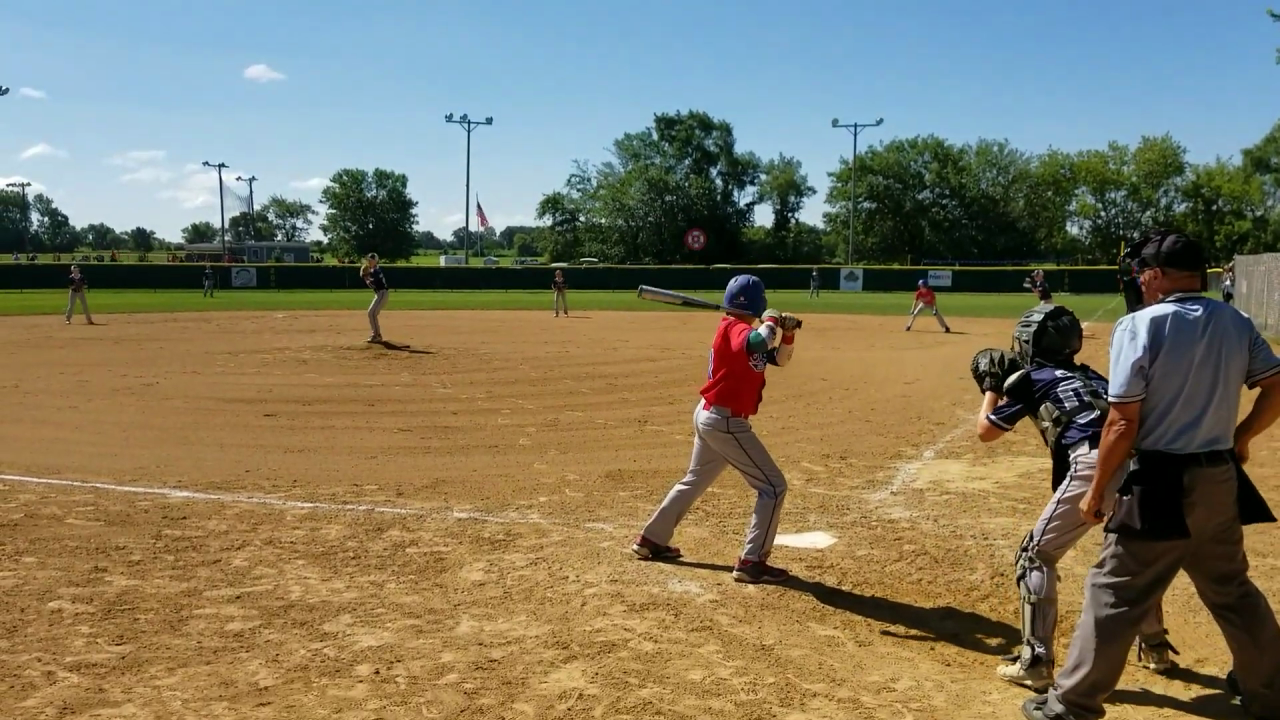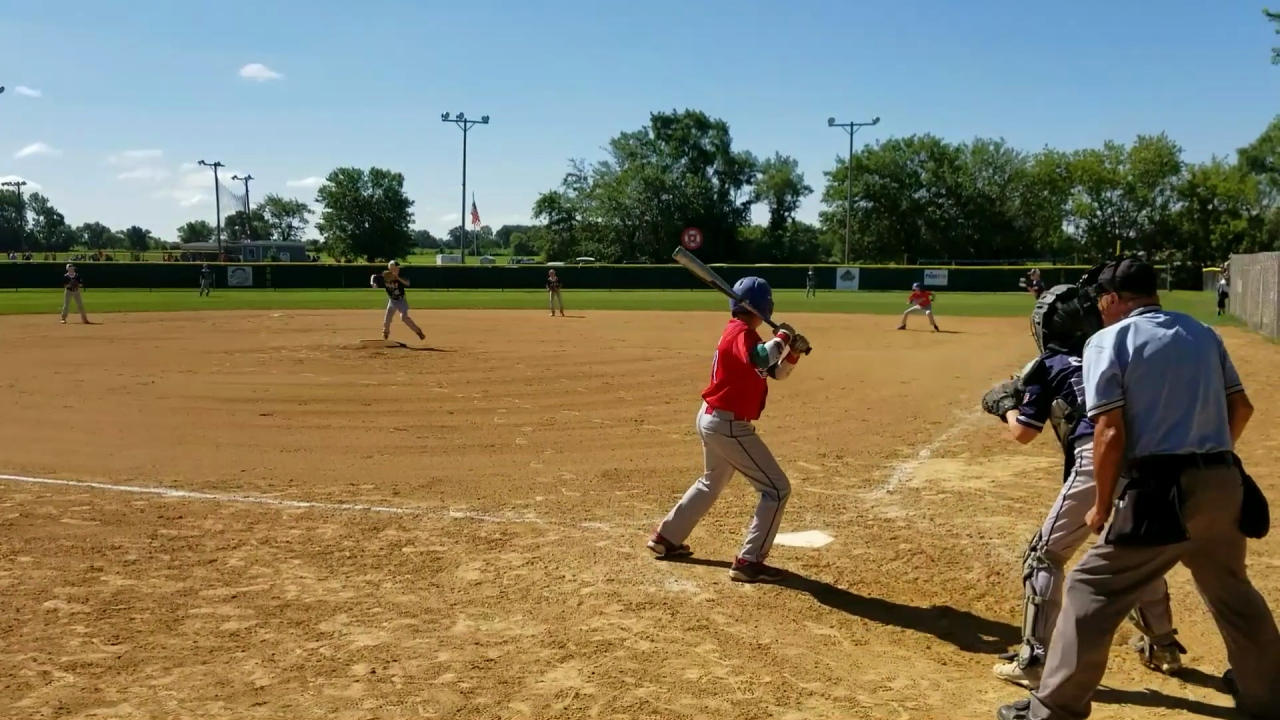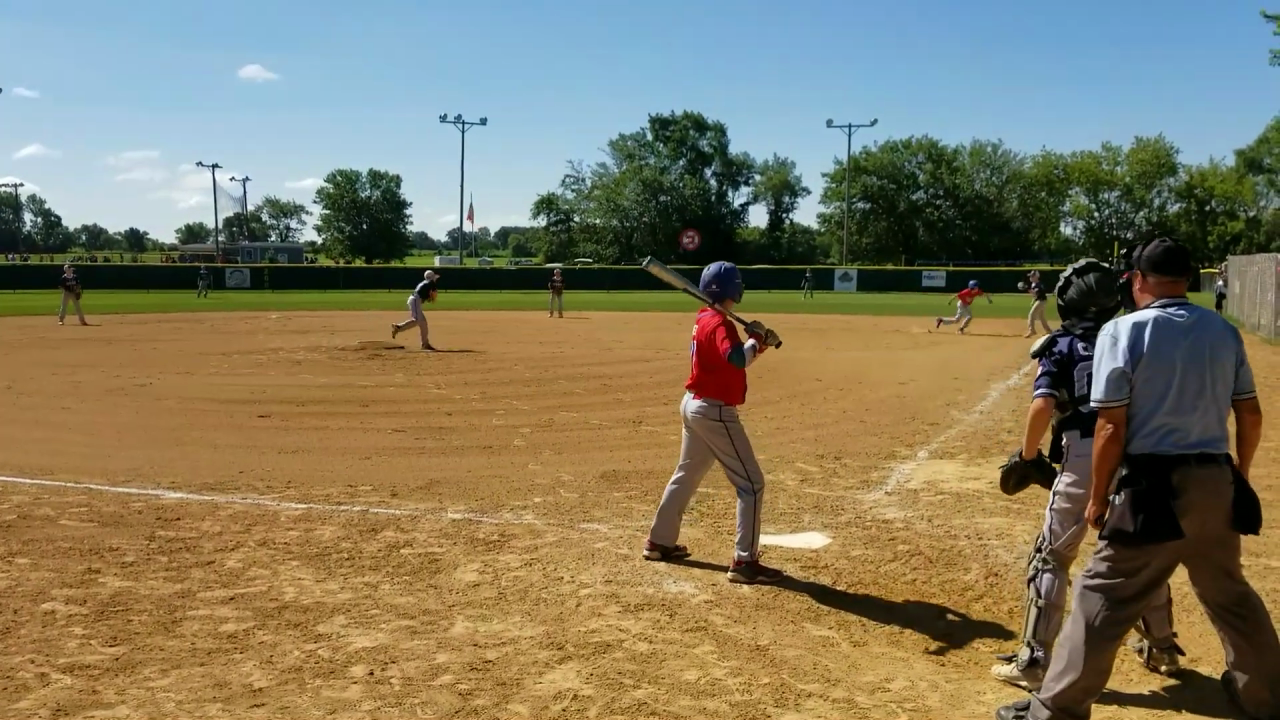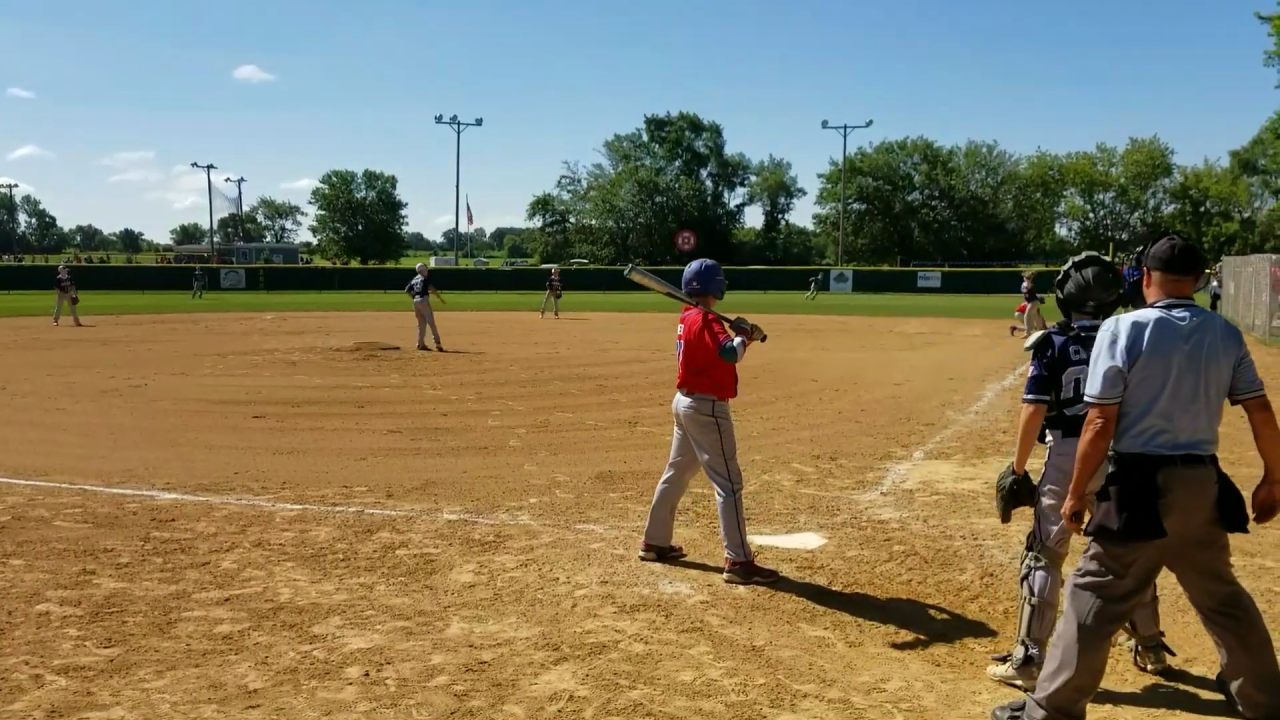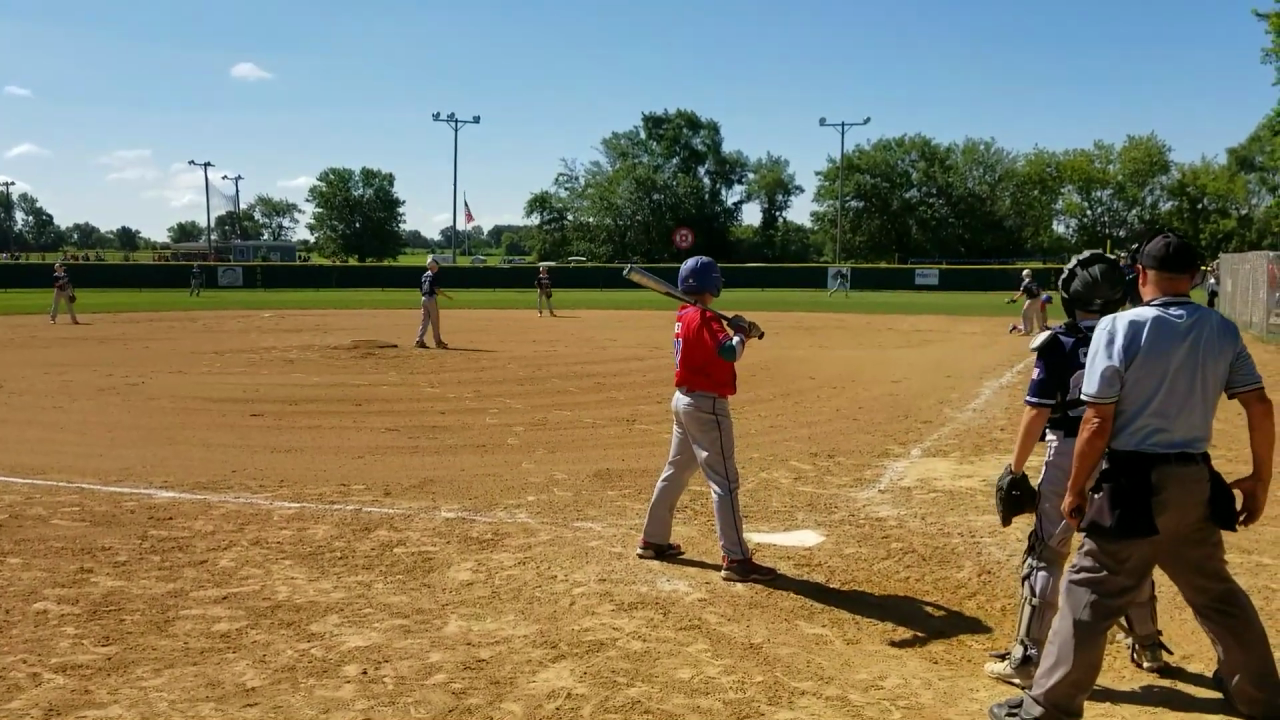
dt=0.5s
person 1, frame 1
left shoulder: (1140, 326)
right shoulder: (1236, 322)
left elbow: (1123, 424)
left wrist: (1097, 490)
left hip: (1162, 484)
right hip: (1221, 480)
left knee: (1113, 594)
right knee: (1232, 590)
person 1, frame 2
left shoulder: (1107, 342)
right shoulder: (1201, 332)
left elbow: (1111, 433)
right elbow: (1240, 407)
left wrist: (1102, 505)
left hip: (1161, 490)
right hip: (1224, 483)
left knee: (1091, 591)
right knee: (1233, 593)
person 1, frame 3
left shoulder: (1123, 331)
right shoulder: (1223, 331)
left elbow: (1111, 427)
left wrist: (1097, 497)
right wrist: (1239, 470)
left hip: (1154, 487)
right hip: (1217, 483)
left knee: (1102, 598)
right knee: (1231, 594)
person 1, frame 4
left shoulder: (1123, 329)
right shoulder: (1226, 334)
left elbow: (1100, 424)
left wrist: (1076, 493)
left hip: (1141, 486)
right hip: (1203, 484)
left knee: (1093, 599)
right knee: (1222, 596)
person 1, frame 5
left shoulder: (1119, 327)
right shoulder: (1222, 331)
left elbow: (1097, 423)
left wrist: (1075, 490)
left hip: (1134, 485)
right hip: (1196, 482)
left knee: (1087, 596)
right knee: (1217, 593)
person 2, frame 1
left shoulder: (1030, 380)
right shoulder: (1089, 376)
left elbow: (986, 431)
left wrist: (991, 387)
left hip: (1093, 467)
left knee: (1036, 555)
left ankle: (1036, 661)
right ankle: (1155, 645)
person 2, frame 2
left shoulder: (1046, 368)
left elbow: (1024, 433)
left wrist: (1006, 406)
left hip: (1099, 461)
left knee: (1044, 555)
left ankle: (1034, 660)
right ankle: (1162, 646)
person 2, frame 3
left shoulder: (1060, 346)
left elbow: (1042, 406)
left wrist: (1027, 455)
left hip: (1084, 456)
left knee: (1051, 557)
left ankle: (1034, 661)
right ankle: (1161, 648)
person 2, frame 4
left shoulder: (1052, 343)
left elbow: (1033, 411)
left wrist: (1018, 468)
left hip: (1067, 457)
left knee: (1043, 554)
left ankle: (1028, 660)
right ankle: (1150, 647)
person 2, frame 5
left shoulder: (1058, 344)
left elbow: (1037, 413)
left wrist: (1015, 468)
left hip: (1069, 457)
left knee: (1045, 554)
left ankle: (1026, 658)
right ankle: (1147, 646)
person 3, frame 1
left shoulder: (737, 330)
right shoulder: (736, 328)
left elbow: (780, 358)
right elbow: (760, 341)
left wrist: (786, 333)
right wrist: (772, 321)
left hip: (708, 415)
right hip: (725, 422)
left knee: (694, 481)
right knee: (773, 486)
left ankle: (651, 538)
right ankle: (751, 562)
person 3, frame 2
left shoulder: (740, 333)
right shoulder: (742, 334)
left elbow: (778, 371)
right elbow: (762, 356)
left wrist: (793, 351)
right wrist: (782, 336)
left hip: (711, 418)
right hip: (728, 425)
left knee: (711, 483)
right knee: (777, 489)
left ankle: (666, 537)
right ankle: (748, 562)
person 3, frame 3
left shoulder: (704, 320)
right shoulder: (719, 323)
left elbow: (734, 358)
right elbow: (739, 359)
left wrist: (759, 344)
right wrist: (755, 338)
left hip: (693, 405)
right hip: (715, 411)
left knee: (686, 475)
right knee: (751, 483)
left ankle: (659, 542)
right ankle: (744, 562)
person 3, frame 4
left shoulder: (688, 318)
right shoulder: (706, 320)
left elbow: (718, 352)
right elbow: (730, 354)
left wrist: (745, 337)
right wrist: (742, 334)
left hip: (685, 402)
right hip: (707, 408)
left knee: (676, 474)
right knee: (729, 484)
left ankle: (654, 542)
right ankle: (738, 562)
person 3, frame 5
left shoulder: (684, 316)
right shoulder: (705, 318)
left elbow: (715, 350)
right elbow: (729, 353)
left wrist: (741, 334)
right wrist: (740, 332)
left hip: (683, 400)
right hip: (706, 405)
left knee: (676, 471)
right knee: (724, 481)
left ankle: (652, 540)
right ankle: (736, 559)
